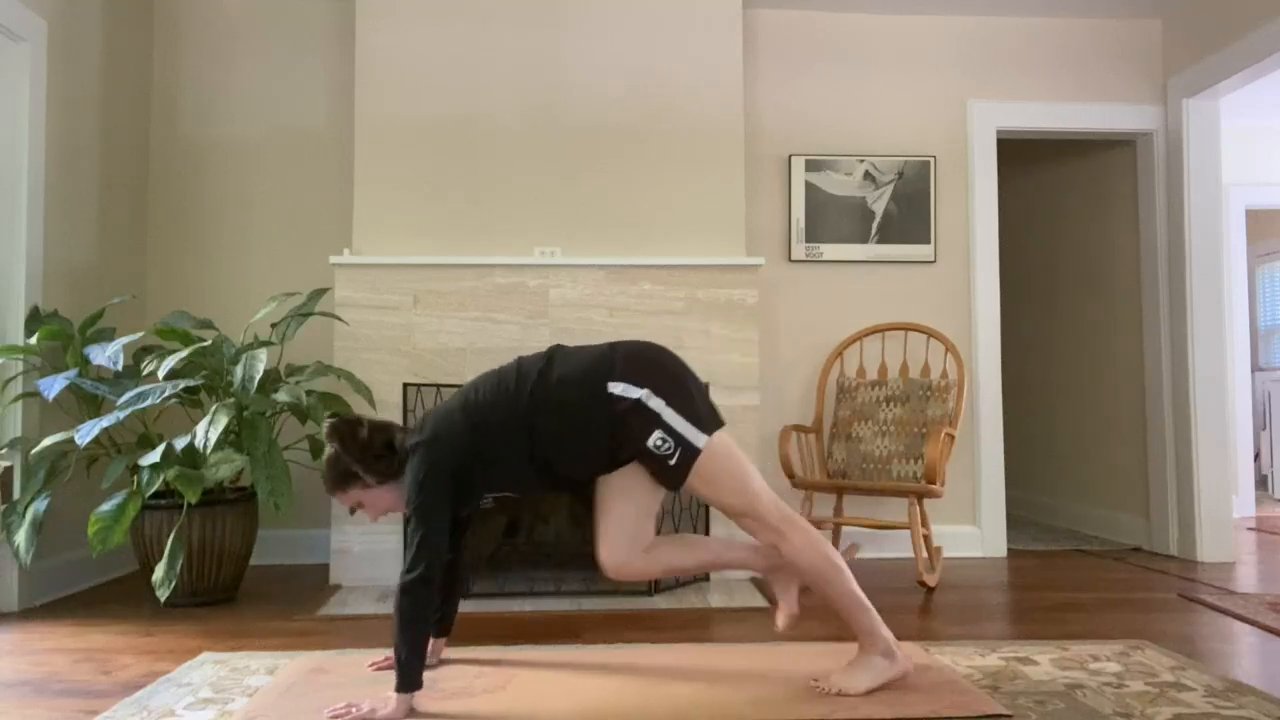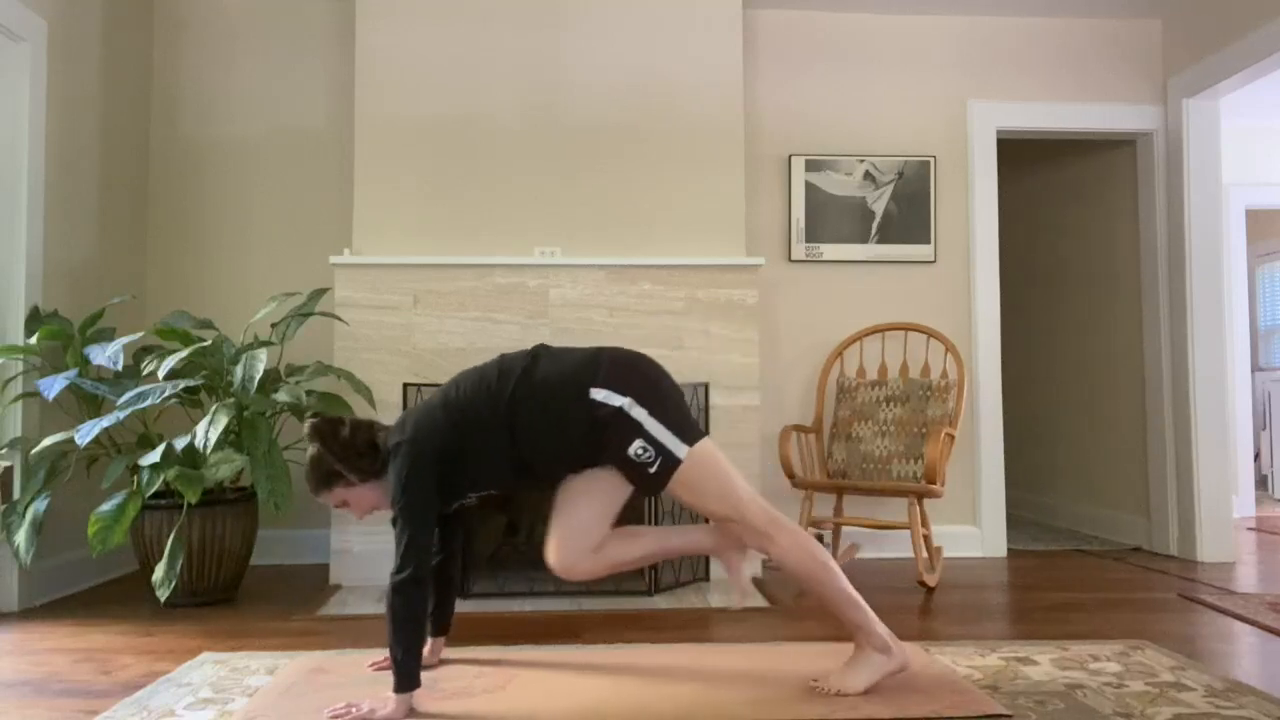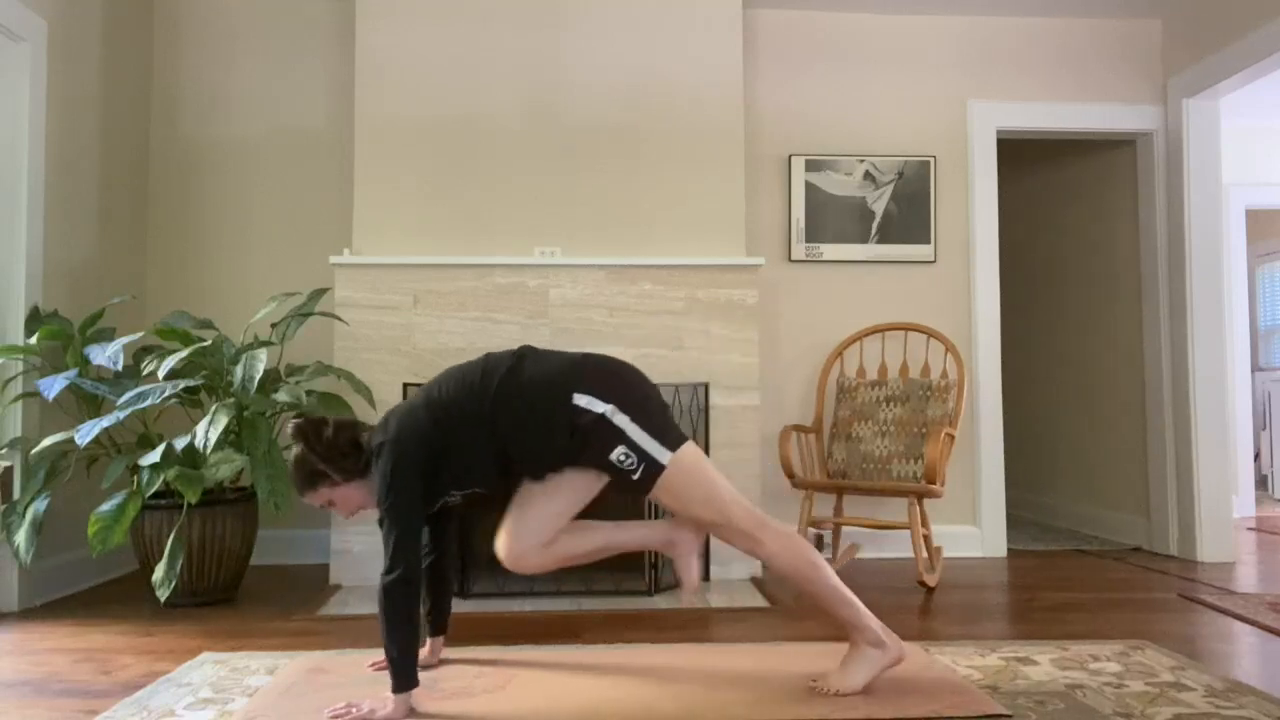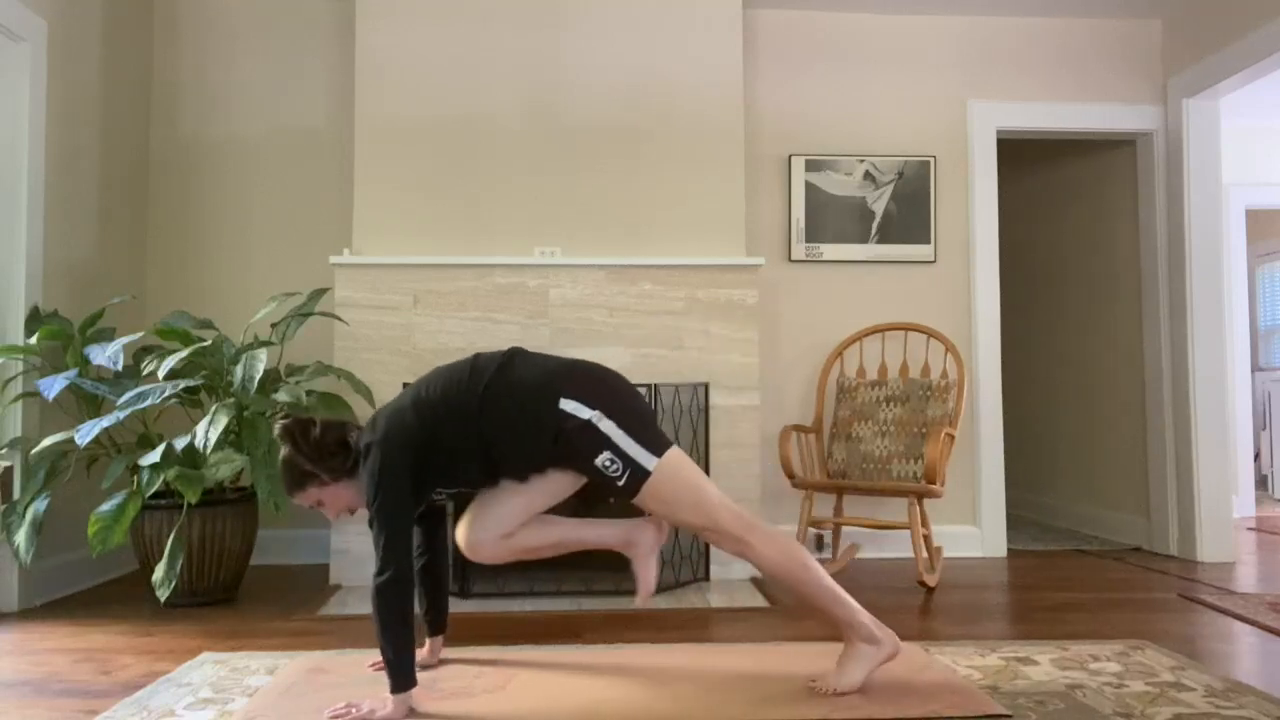
dt=0.1s
person 1, frame 1
left shoulder: (424, 459)
right shoulder: (437, 454)
left elbow: (419, 573)
right elbow: (448, 549)
right wrist: (434, 642)
left hip: (629, 389)
right hip: (613, 411)
left knee: (760, 512)
right knee: (623, 561)
left ankle: (881, 648)
right ankle: (768, 561)
person 1, frame 2
left shoulder: (408, 457)
right shoulder: (423, 453)
left elbow: (410, 572)
right elbow: (443, 545)
right wrist: (433, 642)
left hip: (610, 397)
right hip: (598, 411)
left knee: (748, 518)
right knee: (569, 558)
left ankle: (878, 645)
right ankle: (712, 539)
person 1, frame 3
left shoulder: (393, 456)
right shoulder: (407, 448)
left elbow: (400, 572)
right elbow: (436, 538)
right wrist: (433, 640)
left hip: (592, 403)
right hip: (574, 418)
left knee: (734, 519)
right knee: (519, 549)
left ankle: (873, 639)
right ankle: (667, 536)
person 1, frame 4
left shoulder: (382, 455)
right shoulder: (396, 447)
left elbow: (391, 573)
left hip: (579, 408)
right hip: (563, 418)
left knee: (723, 523)
right knee: (478, 537)
left ankle: (867, 635)
right ankle: (630, 535)
